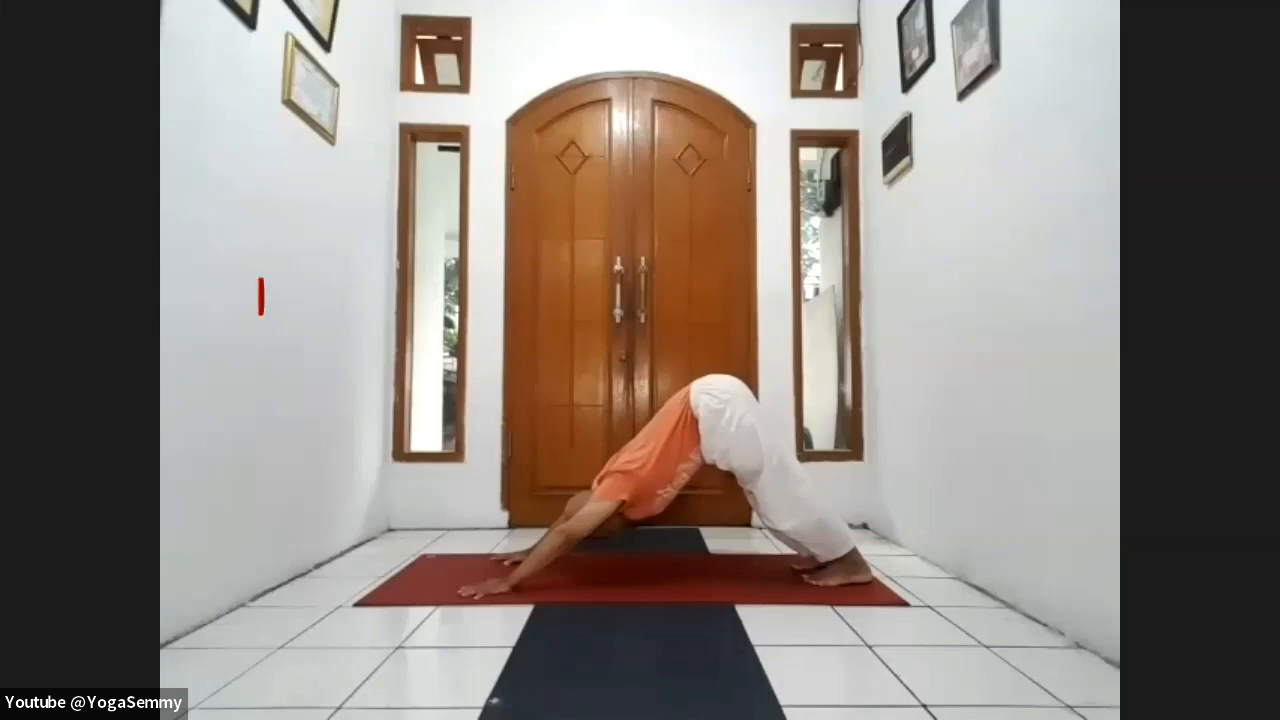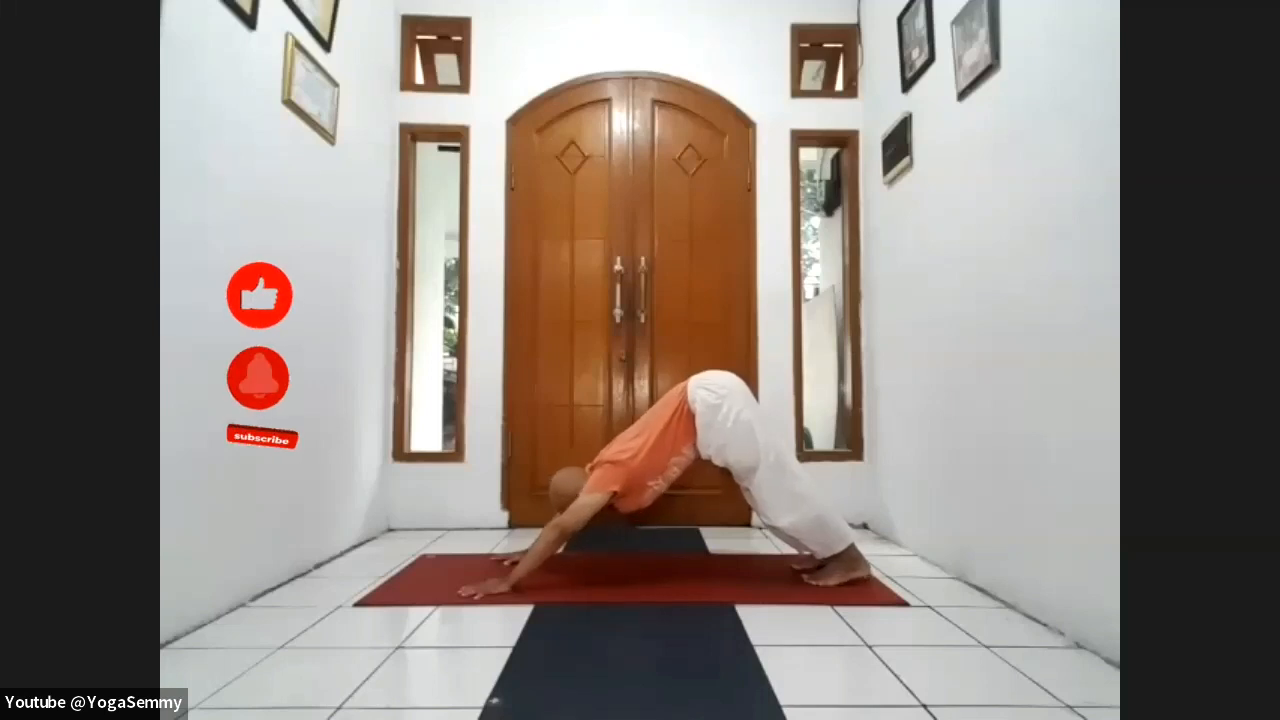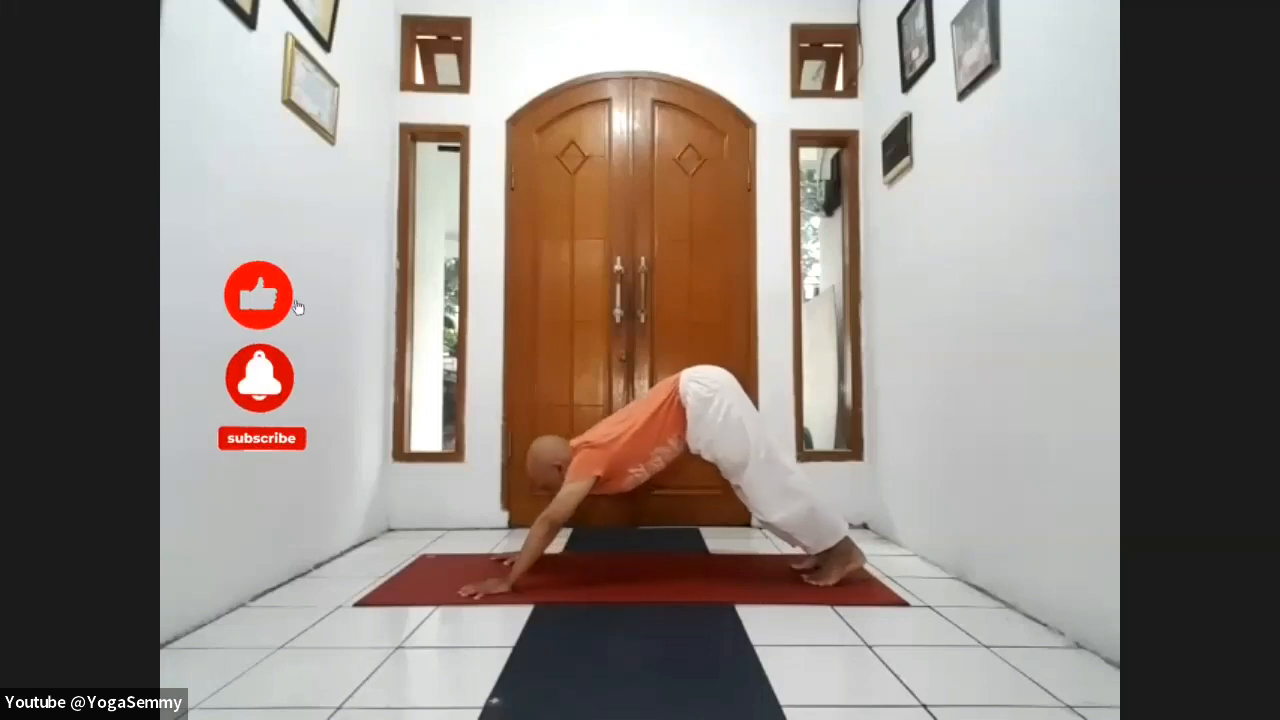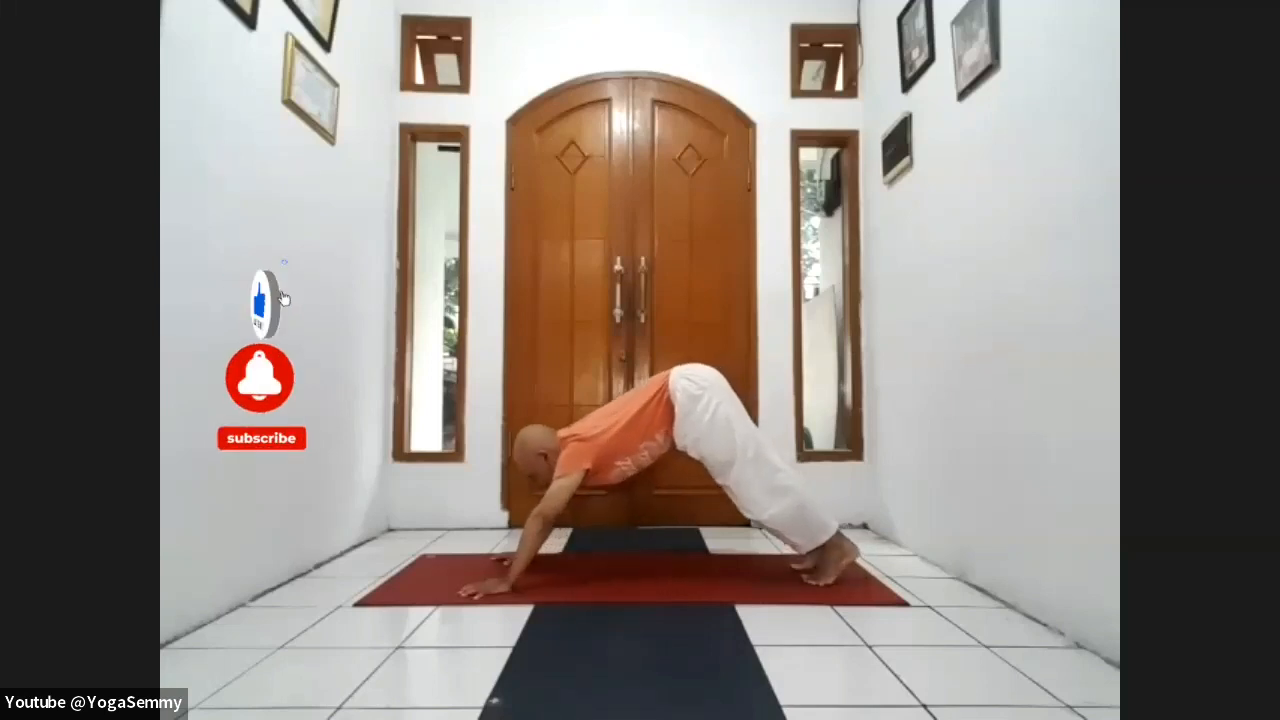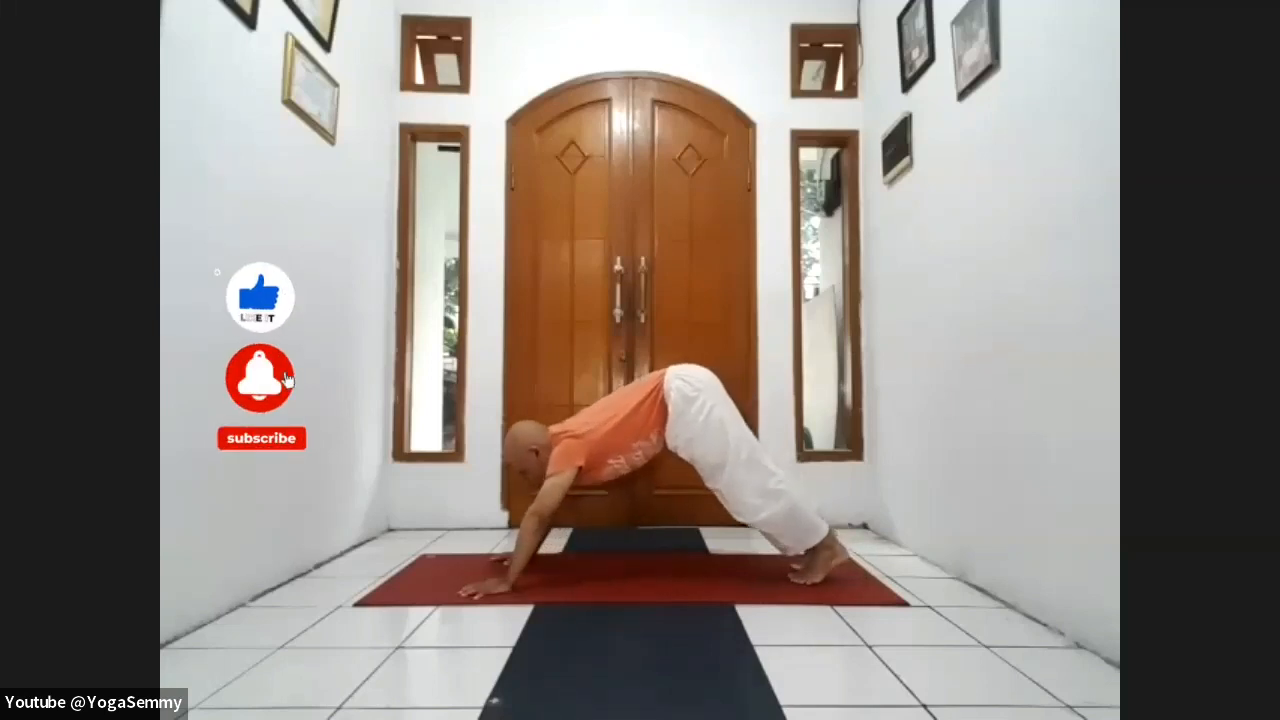
dt=0.5s
person 1, frame 1
left shoulder: (618, 488)
right shoulder: (612, 486)
left elbow: (567, 533)
right elbow: (566, 524)
left wrist: (510, 580)
right wrist: (534, 551)
left hip: (714, 406)
right hip: (713, 401)
left knee: (775, 486)
right knee: (770, 483)
left ankle: (849, 561)
right ankle: (826, 551)
person 1, frame 2
left shoulder: (607, 477)
right shoulder: (602, 475)
left elbow: (562, 526)
right elbow: (563, 522)
left wrist: (508, 580)
right wrist: (531, 554)
left hip: (712, 402)
right hip: (710, 397)
left knee: (773, 482)
right knee: (768, 479)
left ankle: (847, 558)
right ankle: (829, 550)
person 1, frame 3
left shoulder: (586, 459)
right shoulder: (582, 454)
left elbow: (551, 519)
right elbow: (555, 519)
left wrist: (508, 580)
right wrist: (528, 555)
left hip: (702, 397)
right hip: (699, 395)
left knee: (765, 478)
right knee: (760, 477)
left ankle: (842, 550)
right ankle: (825, 548)
person 1, frame 4
left shoulder: (574, 453)
right shoulder: (570, 446)
left elbow: (542, 516)
right elbow: (548, 515)
left wrist: (507, 580)
right wrist: (524, 555)
left hip: (691, 395)
right hip: (688, 393)
left knee: (755, 477)
right knee: (751, 475)
left ankle: (833, 544)
right ankle: (820, 545)
person 1, frame 5
left shoulder: (567, 449)
right shoulder: (562, 441)
left elbow: (538, 514)
right elbow: (545, 514)
left wrist: (507, 579)
right wrist: (524, 555)
left hip: (684, 395)
right hip: (680, 393)
left knee: (744, 481)
right knee: (741, 478)
left ankle: (823, 545)
right ankle: (813, 543)
